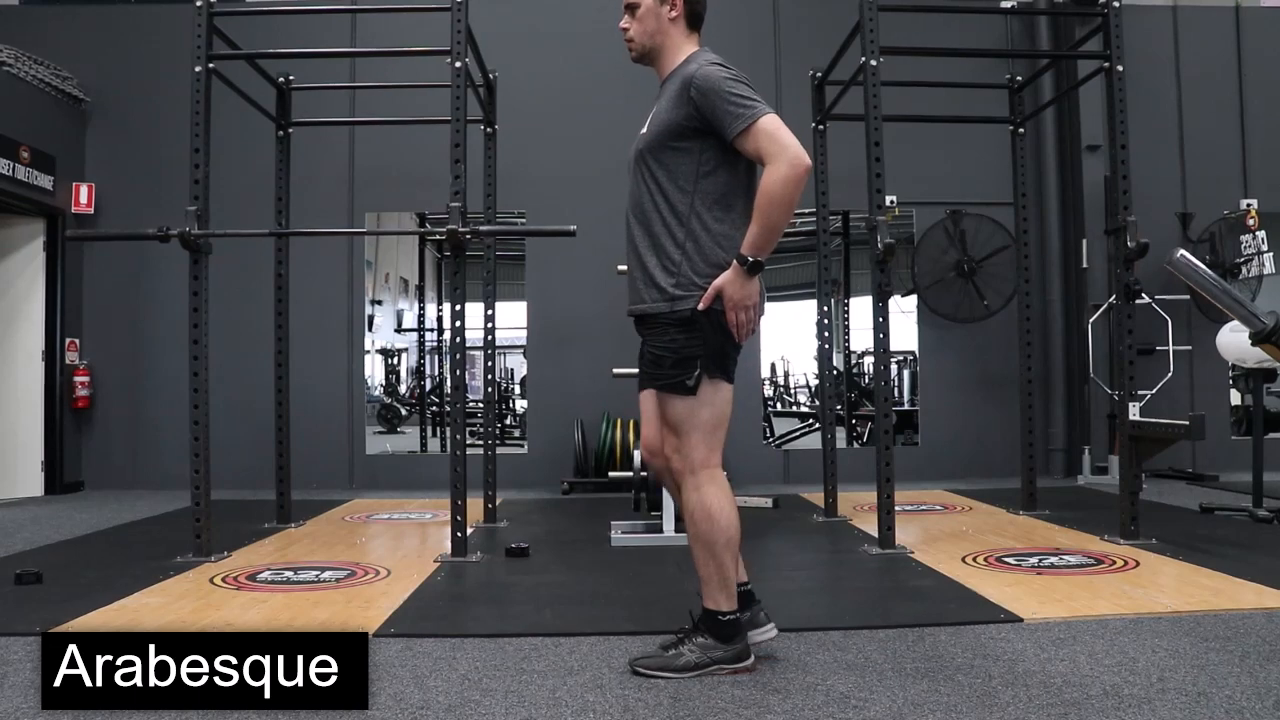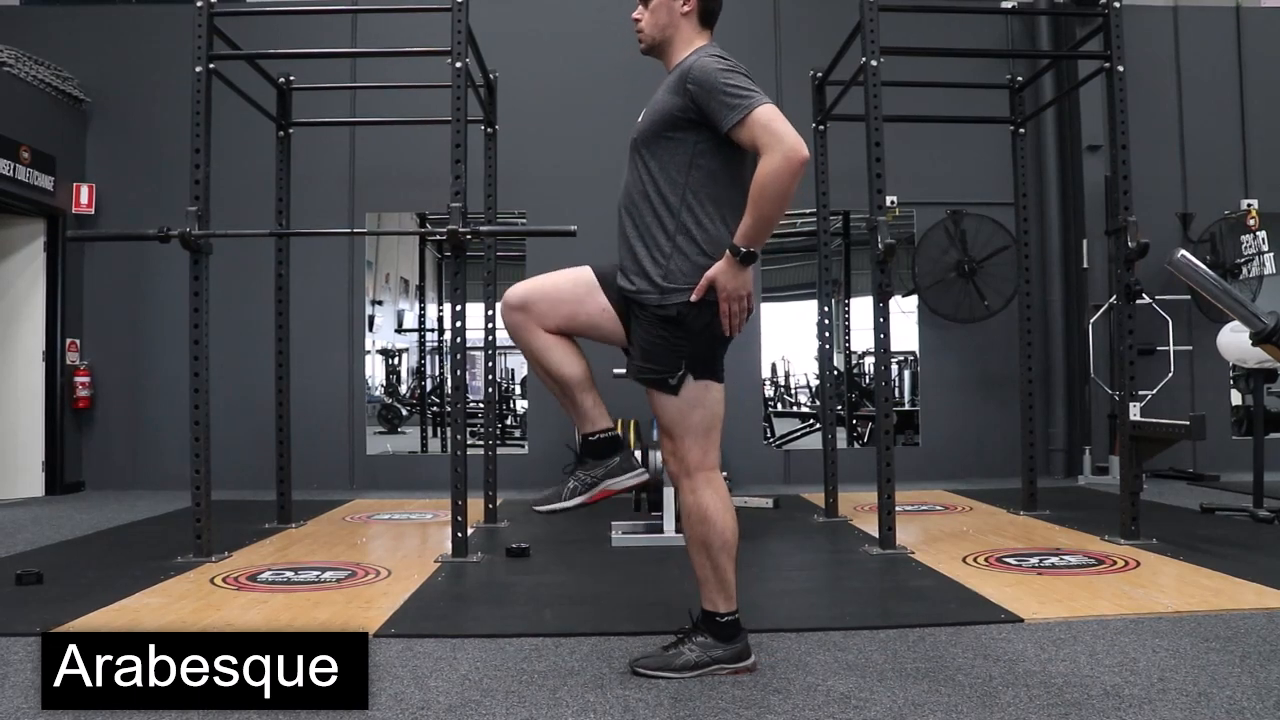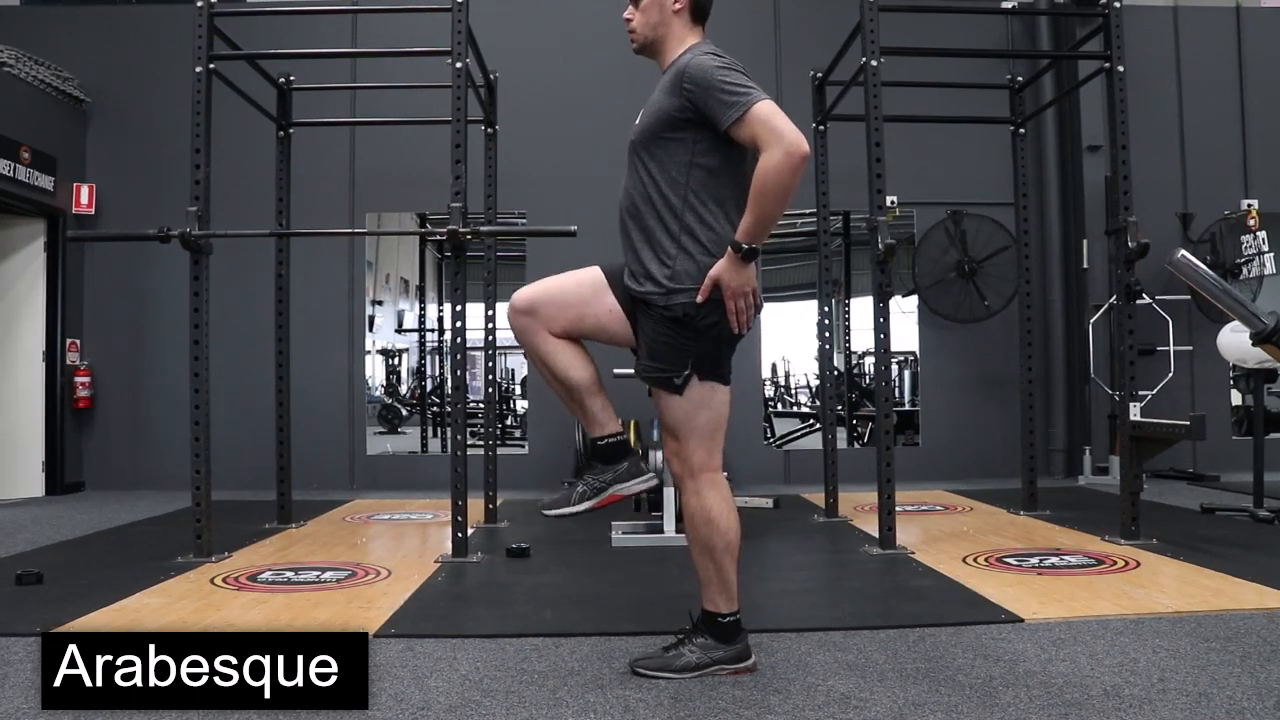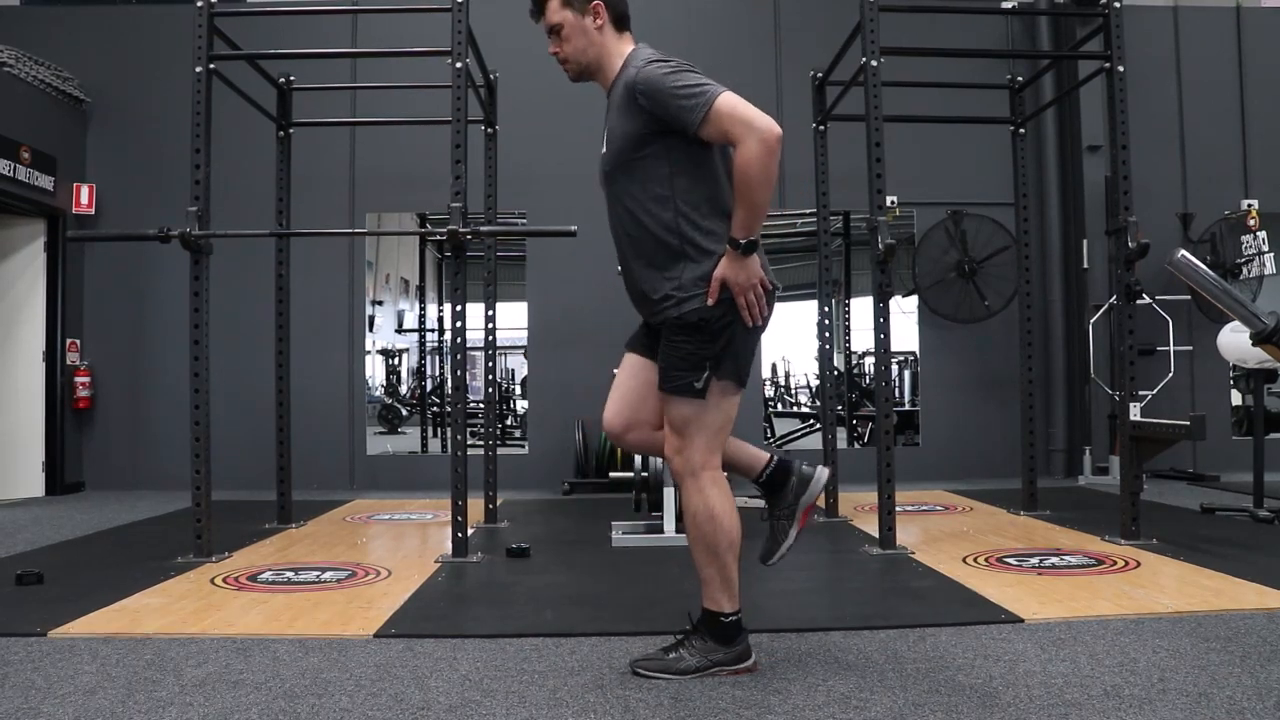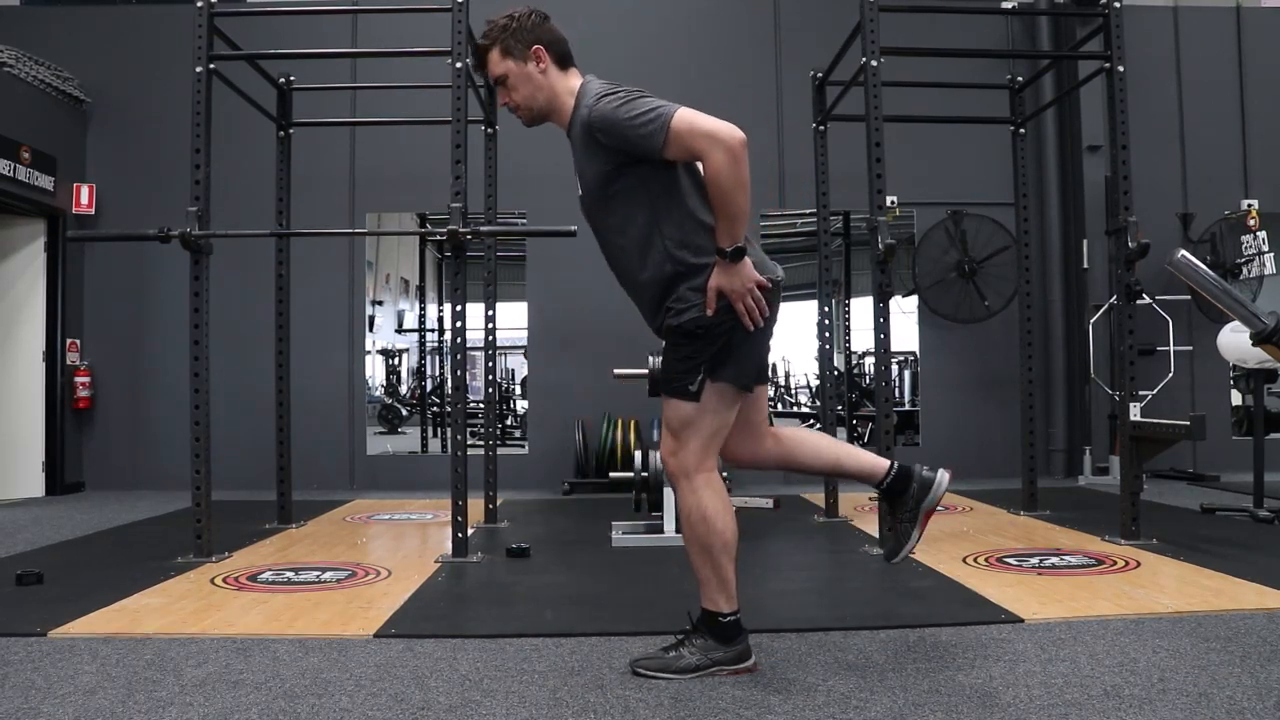
dt=0.7s
person 1, frame 1
left shoulder: (705, 78)
right shoulder: (673, 92)
left elbow: (789, 161)
left wrist: (745, 266)
left hip: (697, 304)
right hip: (669, 304)
left knee: (694, 463)
right knee: (665, 454)
left ankle: (721, 631)
right ankle: (739, 602)
person 1, frame 2
left shoulder: (705, 71)
right shoulder: (682, 83)
left elbow: (788, 152)
left wrist: (739, 258)
left hip: (685, 294)
right hip: (648, 285)
left knee: (691, 466)
right knee: (523, 306)
left ankle: (723, 635)
right ankle: (604, 452)
person 1, frame 3
left shoulder: (701, 68)
right shoulder: (678, 81)
left elbow: (788, 148)
left wrist: (742, 253)
left hip: (693, 292)
right hip: (655, 285)
left knee: (694, 466)
right knee: (531, 309)
left ankle: (723, 635)
right ankle: (612, 454)
person 1, frame 4
left shoulder: (649, 77)
right shoulder: (624, 93)
left elbow: (760, 134)
left wrist: (742, 250)
left hip: (711, 293)
right hip: (679, 296)
left knee: (691, 459)
right knee: (628, 426)
left ankle: (723, 637)
right ankle: (778, 475)
person 1, frame 5
left shoulder: (603, 111)
right shoulder: (589, 124)
left elbow: (724, 142)
right elbow: (696, 167)
left wrist: (730, 256)
left hip: (715, 297)
right hip: (710, 299)
left knee: (688, 462)
right knee: (747, 445)
left ankle: (722, 635)
right ankle: (902, 481)
